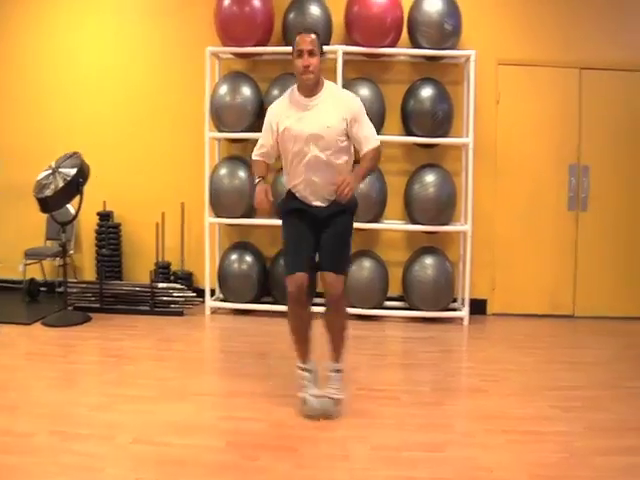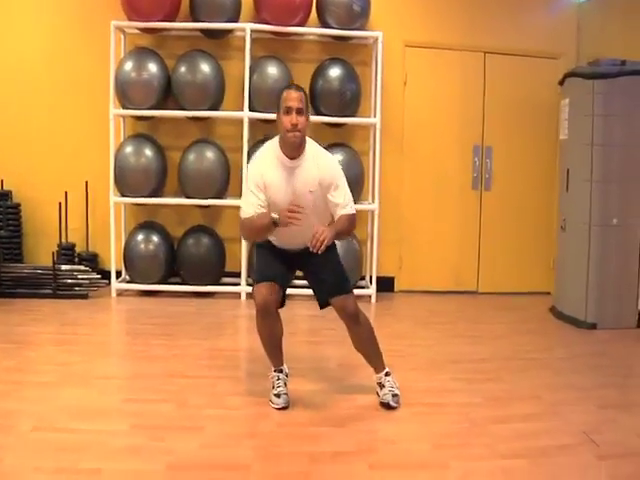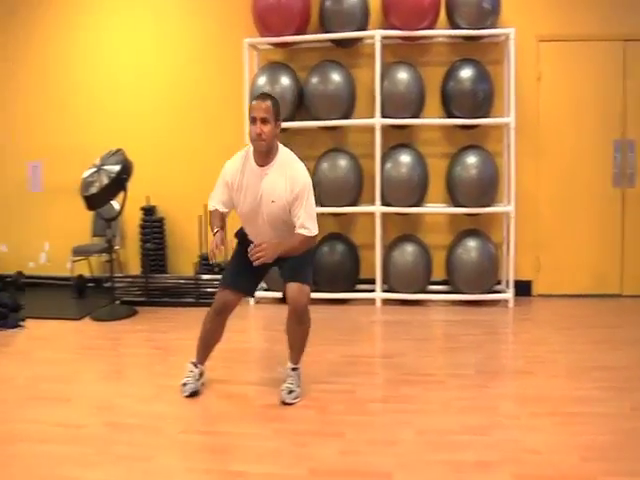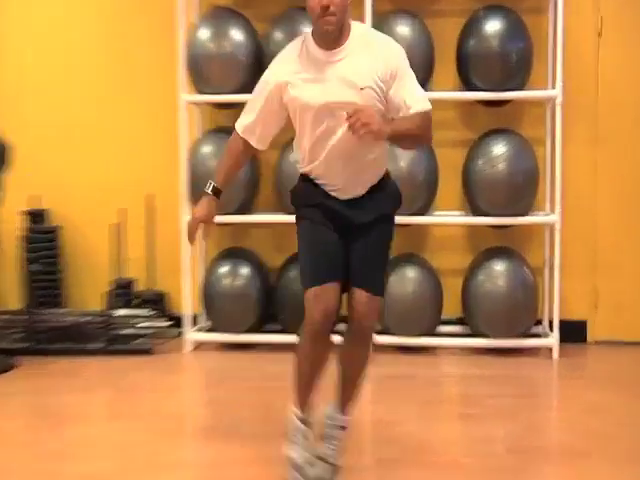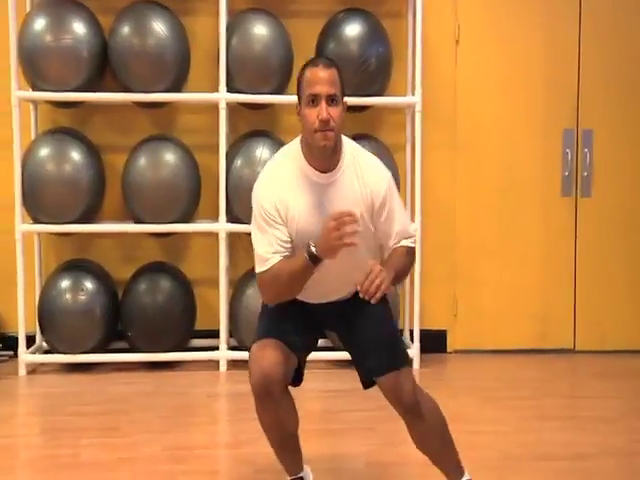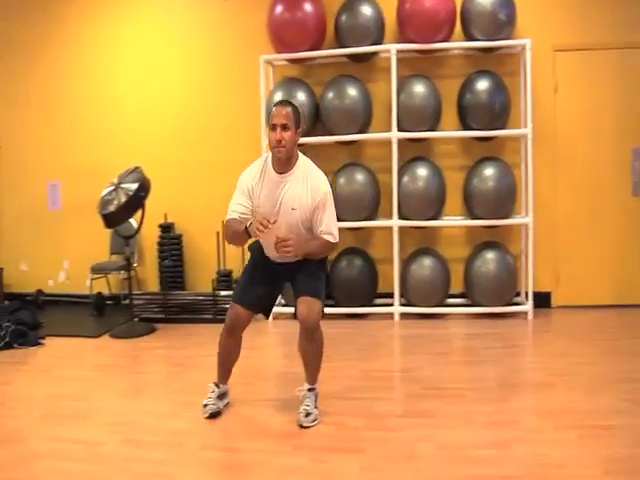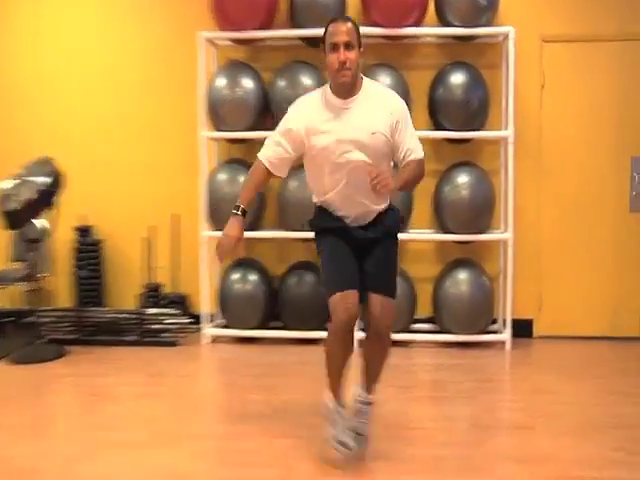
dt=0.7s
person 1, frame 1
left shoulder: (347, 103)
right shoulder: (279, 108)
left elbow: (372, 148)
right elbow: (262, 154)
left wrist: (356, 175)
right wrist: (261, 182)
left hip: (336, 207)
right hip: (298, 206)
left knee: (335, 290)
right knee: (296, 287)
left ankle: (336, 371)
right ankle: (306, 370)
person 1, frame 2
left shoulder: (325, 163)
right shoulder: (260, 162)
left elbow: (348, 215)
right elbow: (248, 230)
left wrist: (330, 230)
right wrist: (276, 220)
left hip: (316, 244)
right hip: (273, 246)
left knee: (349, 308)
right knee: (263, 300)
left ankle: (382, 375)
right ankle: (278, 373)
person 1, frame 3
left shoulder: (296, 173)
right shoulder: (234, 167)
left elbow: (308, 236)
right elbow: (216, 206)
left wrist: (276, 248)
right wrist: (217, 230)
left hip: (291, 246)
right hip: (252, 241)
left knee: (298, 302)
right knee: (221, 303)
left ankle: (293, 371)
right ankle: (197, 367)
person 1, frame 4
left shoulder: (383, 53)
right shoulder: (284, 69)
left elbow: (423, 128)
right elbow: (247, 136)
left wrist: (385, 129)
right wrist: (210, 194)
left hip: (370, 198)
right hip: (317, 196)
left knee: (364, 317)
right knee: (322, 311)
person 1, frame 5
left shoulder: (372, 174)
right shoulder: (272, 183)
left elbow: (404, 246)
right elbow: (269, 290)
left wrist: (387, 273)
right wrist: (319, 251)
left hip: (357, 295)
right hip: (291, 297)
left knee: (405, 395)
right knee: (264, 376)
person 1, frame 6
left shoulder: (316, 182)
right shoulder: (252, 176)
left elbow: (329, 243)
right elbow: (229, 232)
left wrist: (299, 246)
right wrist: (248, 229)
left hip: (308, 259)
right hip: (266, 257)
left knee: (309, 318)
right knee: (234, 320)
left ankle: (311, 392)
right ankle: (221, 387)
person 1, frame 7
left shoulder: (388, 103)
right shoulder: (304, 112)
left elbow: (417, 164)
right elbow: (266, 164)
left wrist: (397, 181)
right wrist: (237, 215)
left hip: (379, 223)
right hip: (334, 225)
left knee: (380, 316)
right knee: (343, 311)
left ankle: (365, 399)
right ankle: (336, 404)
